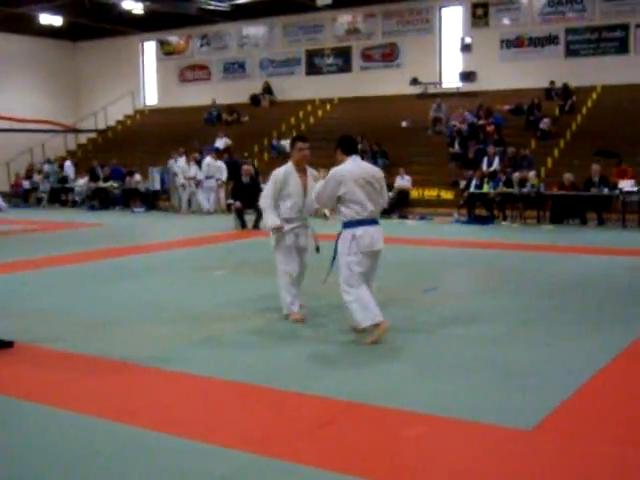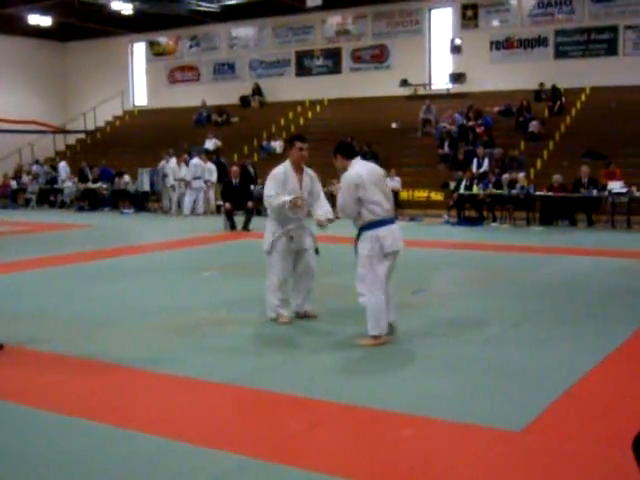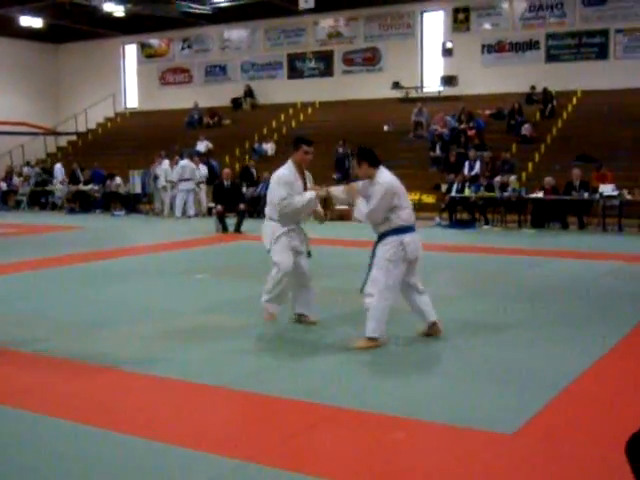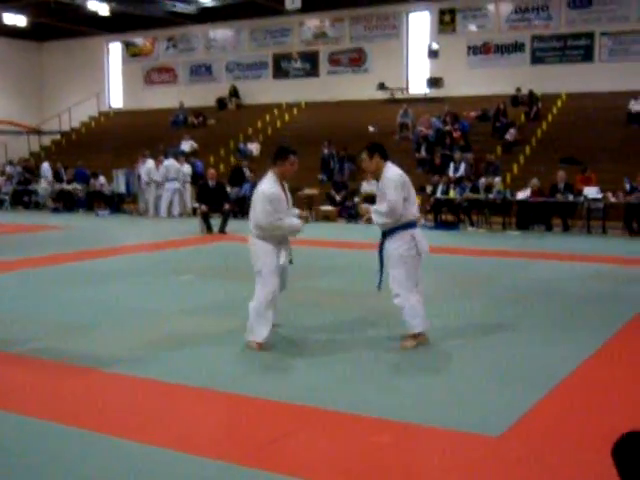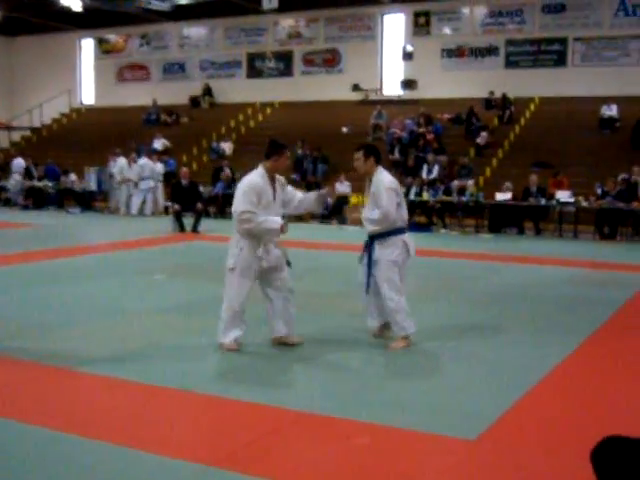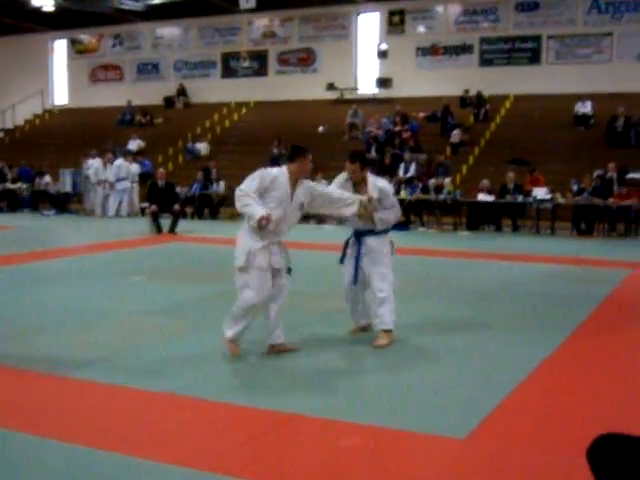
dt=0.3s
person 1, frame 1
left shoulder: (338, 173)
right shoulder: (376, 171)
left elbow: (321, 200)
right elbow: (384, 202)
left wrist: (328, 188)
left hip: (354, 233)
right hip: (374, 230)
left knee: (351, 284)
right knee: (363, 280)
left ankle: (377, 323)
right ankle: (363, 321)
person 1, frame 2
left shoulder: (350, 176)
right shoulder: (375, 169)
left elbow: (347, 211)
left wrist: (340, 193)
left hip: (374, 235)
right hip: (390, 230)
left knee: (370, 286)
right knee: (380, 283)
left ankle: (378, 334)
right ankle: (387, 322)
person 1, frame 3
left shoulder: (384, 183)
right shoulder: (376, 180)
left elbow: (371, 215)
right elbow: (355, 189)
left wrist: (356, 198)
right wrist: (329, 190)
left hip: (396, 241)
right hip: (403, 239)
left knee: (377, 289)
right knee: (411, 285)
left ankle: (372, 336)
right ankle: (431, 324)
person 1, frame 4
left shoulder: (392, 177)
right shoulder: (389, 175)
left elbow: (392, 210)
left wrist: (370, 210)
right wrist: (372, 211)
left hip: (402, 238)
right hip: (403, 236)
left knee: (402, 287)
right knee: (409, 286)
left ankle: (416, 332)
right ankle: (418, 329)
person 1, frame 5
left shoulder: (385, 182)
right shoulder: (373, 180)
left elbow: (387, 216)
left wrist: (362, 217)
right wrist: (362, 214)
left hip: (391, 244)
right hip: (377, 242)
left knee: (391, 290)
right knee: (371, 285)
left ankle: (404, 334)
right ankle: (383, 323)
person 1, frame 6
left shoulder: (381, 186)
right shoulder: (344, 180)
left elbow: (395, 213)
left wrist: (372, 216)
left hip: (376, 240)
right hip: (356, 239)
left knee: (381, 285)
right knee: (353, 284)
left ankle: (386, 330)
right ankle: (363, 322)
person 2, frame 1
left shoulder: (313, 175)
right shoulder: (281, 174)
right elbow: (266, 200)
right wrist: (273, 223)
left hip: (303, 227)
right hip: (283, 228)
left knee: (300, 268)
right knee: (288, 269)
left ankle: (290, 301)
right ankle: (291, 308)
person 2, frame 2
left shoulder: (310, 175)
right shoulder: (278, 173)
left elbow: (318, 199)
right elbow: (270, 199)
left wrist: (323, 216)
right wrist: (289, 201)
left hip: (300, 228)
right hip: (280, 229)
left knee: (307, 269)
right knee: (279, 273)
left ankle: (301, 307)
right ankle: (278, 311)
person 2, frame 3
left shoulder: (306, 175)
right shoulder: (282, 175)
left elbow: (310, 199)
right elbow: (282, 205)
left wrist: (317, 210)
right wrist: (311, 196)
left hip: (295, 230)
right hip: (277, 229)
left knee: (302, 272)
right knee: (284, 266)
left ankle: (302, 312)
right ankle: (269, 301)
person 2, frame 4
left shoulder: (282, 184)
right shoulder: (266, 190)
right elbow: (269, 223)
left wrist: (294, 216)
right wrist: (296, 224)
left hip: (279, 244)
right hip: (265, 245)
left knee: (277, 286)
right knee: (267, 291)
left ankle: (262, 321)
right ankle: (256, 336)
person 2, frame 5
left shoulder: (280, 182)
right shoulder: (251, 182)
left elbow: (295, 202)
right elbow: (242, 215)
left wrist: (319, 196)
right wrist: (275, 224)
left hip: (269, 246)
right hip: (247, 246)
left knee: (281, 289)
right knee: (239, 295)
left ankle: (283, 333)
right ankle: (228, 336)
person 2, frame 6
left shoulder: (306, 188)
right shoulder: (268, 176)
left elbow: (333, 199)
right elbow: (243, 194)
left wrist: (359, 202)
right wrist: (259, 213)
left hip: (274, 245)
right hip: (253, 242)
left knee: (276, 294)
right knee: (257, 294)
left ankle: (275, 341)
right ankle: (232, 334)
